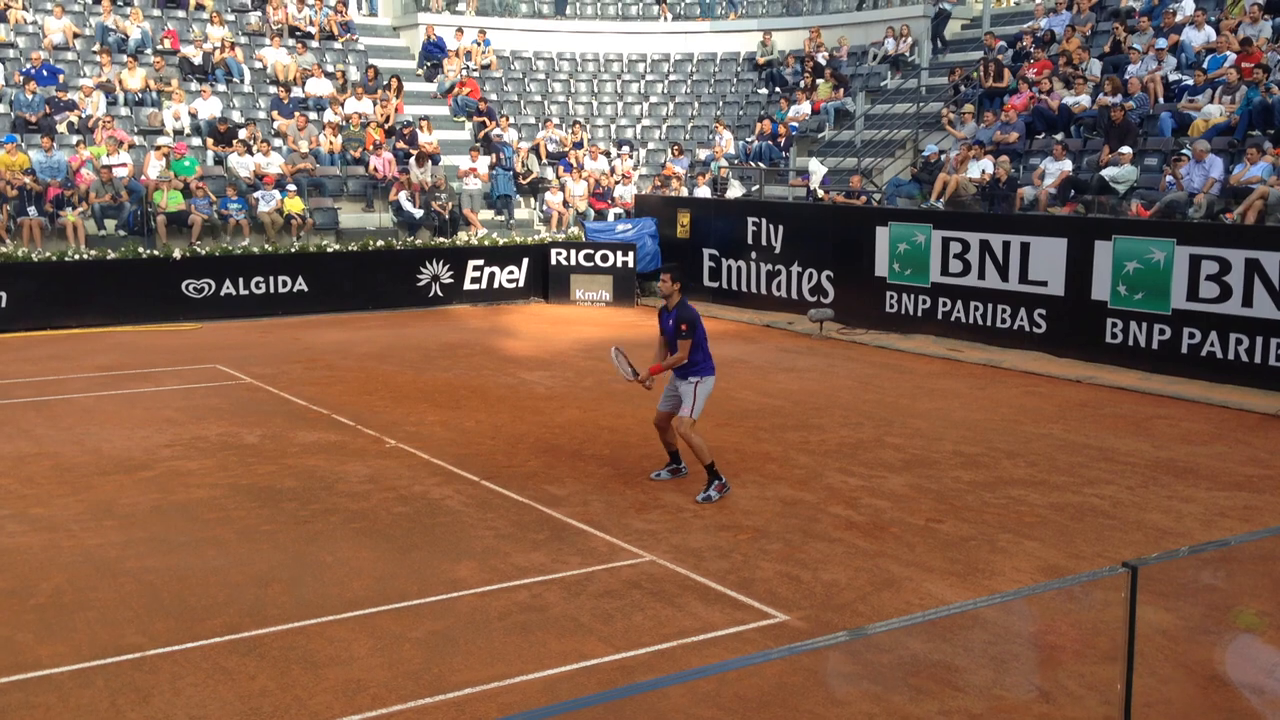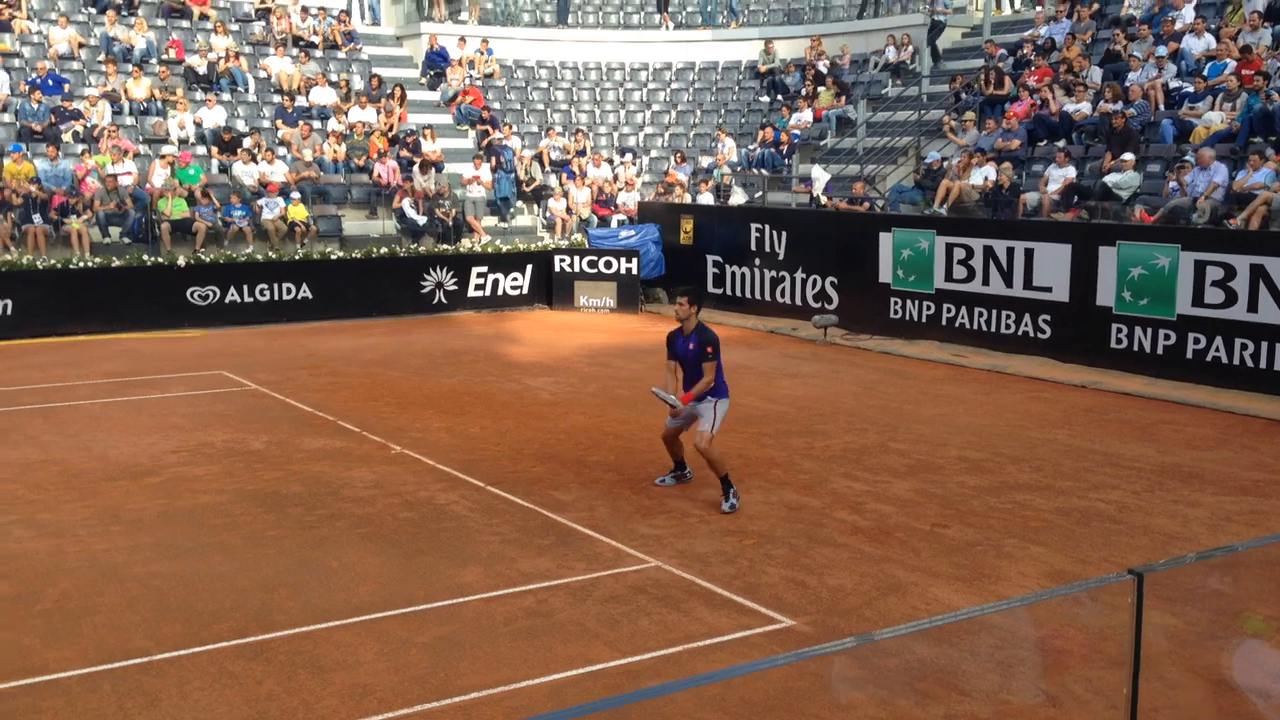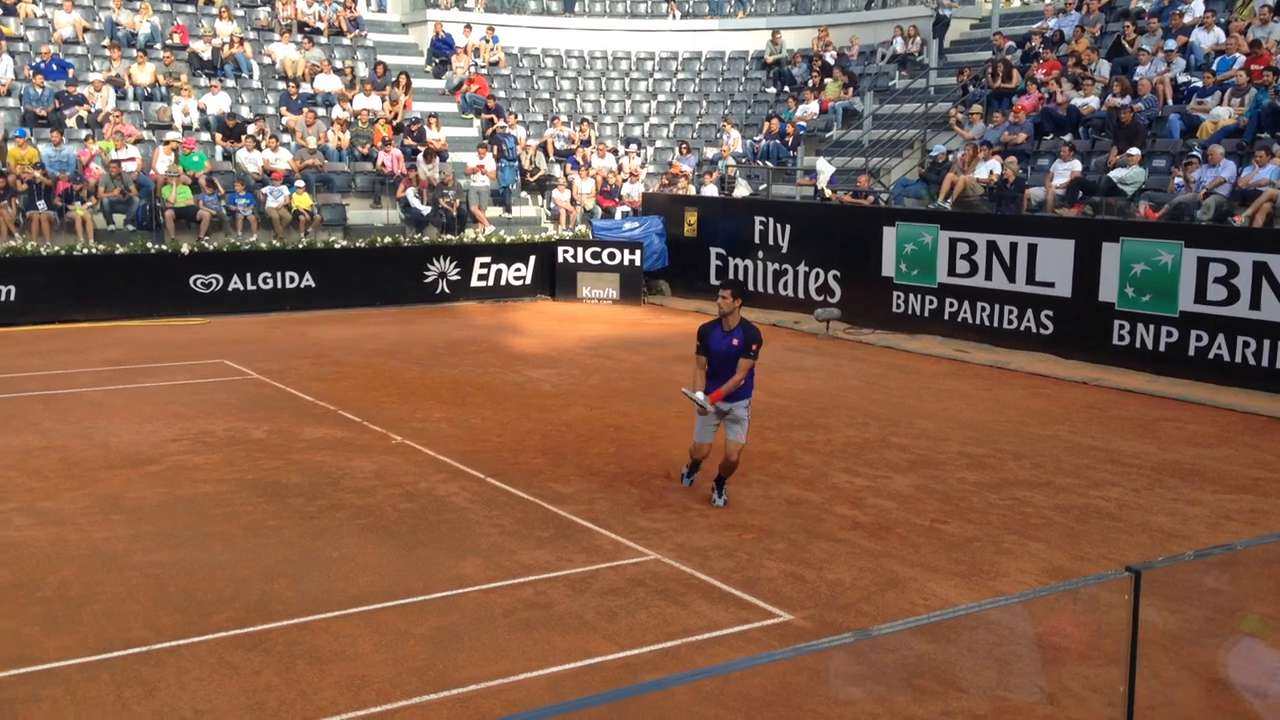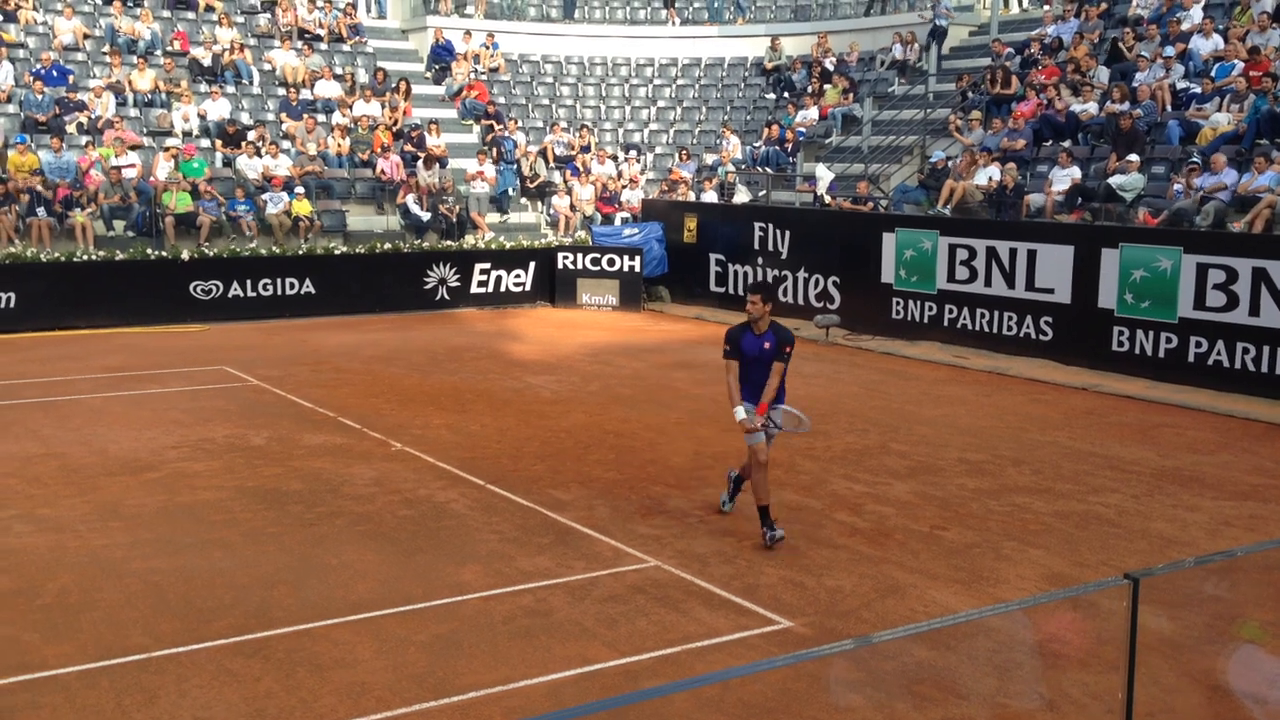
dt=0.2s
person 1, frame 1
left shoulder: (685, 315)
right shoulder: (663, 312)
left elbow: (682, 356)
right elbow: (662, 346)
left wrist: (651, 371)
right wrist: (652, 373)
left hip: (698, 378)
right hip: (679, 376)
left knee: (684, 428)
right knee: (660, 421)
left ankle: (717, 480)
right ankle: (677, 465)
person 1, frame 2
left shoulder: (707, 337)
right shoulder: (673, 337)
left elbow: (709, 378)
right elbow: (672, 373)
left wrist: (684, 400)
left hip: (713, 398)
right hip: (689, 398)
left knee: (702, 444)
right knee: (668, 435)
left ankle: (729, 489)
right ankle: (681, 471)
person 1, frame 3
left shoulder: (752, 334)
right shoulder: (706, 331)
left elbow: (740, 376)
right elbow: (700, 369)
left wrist: (713, 398)
left hip: (739, 401)
right hip: (711, 398)
left knee: (732, 457)
right knee: (699, 453)
left ankle: (719, 484)
right ankle: (693, 466)
person 1, frame 4
left shoulder: (784, 337)
right shoulder: (734, 334)
left elbow: (774, 380)
right elbow: (732, 377)
left wrist: (761, 412)
right wrist: (740, 413)
left hip: (771, 407)
right hip: (746, 404)
left knee: (758, 462)
right knee: (760, 459)
left ankle: (736, 479)
right ankle: (767, 525)
